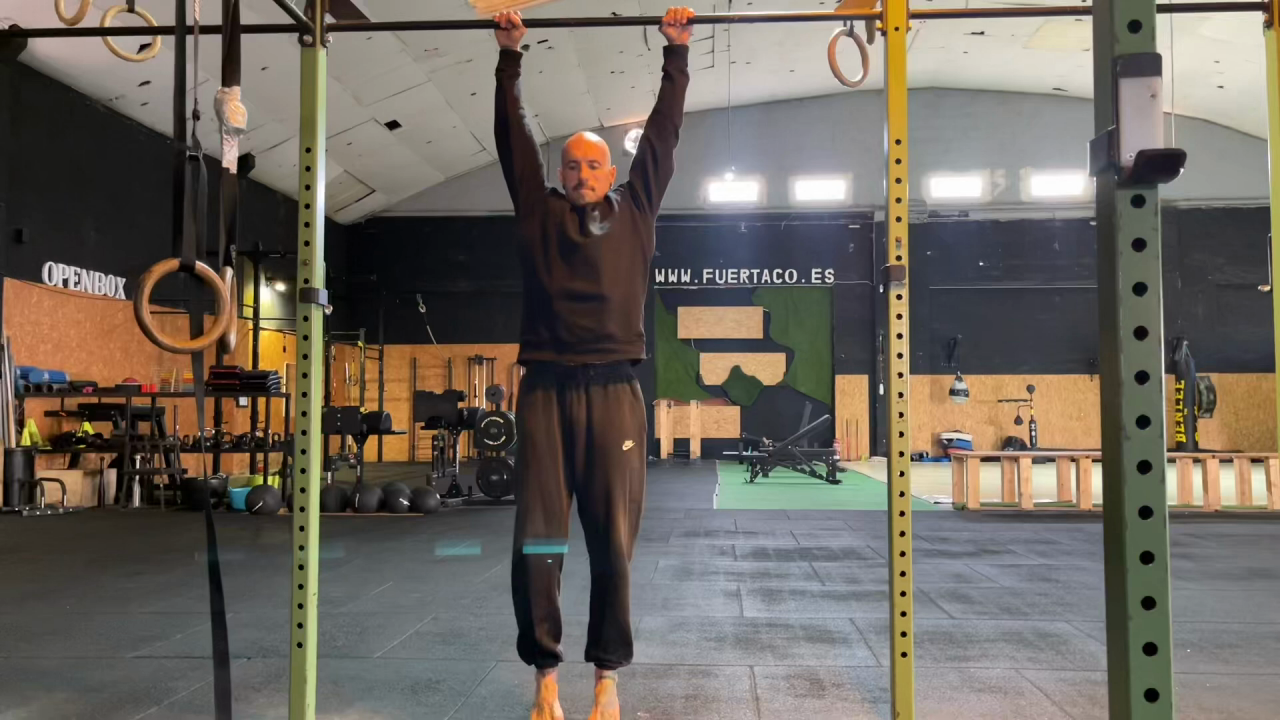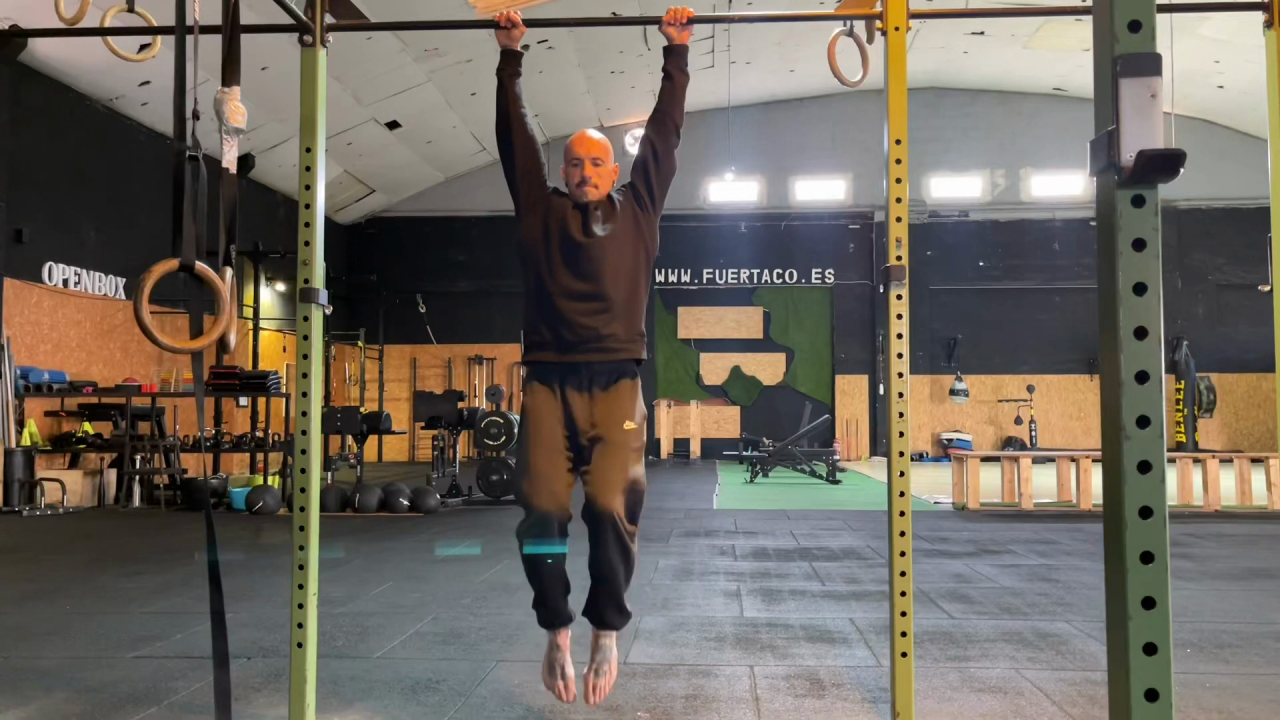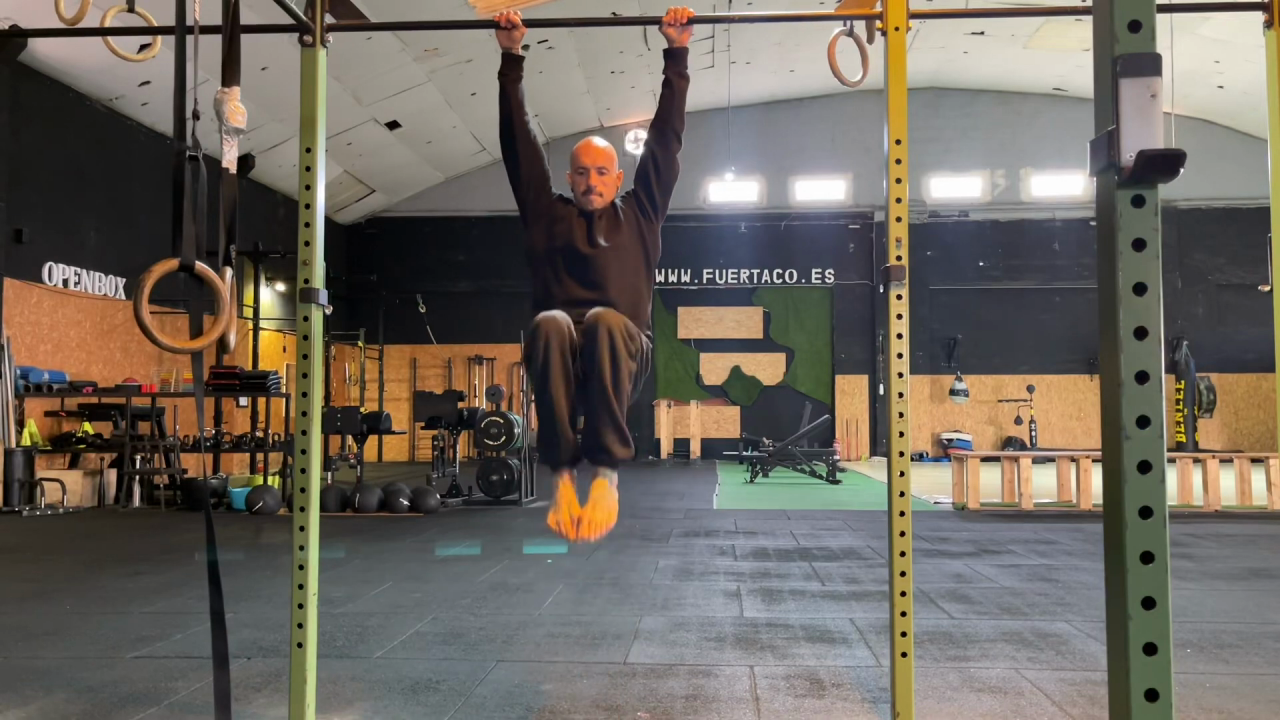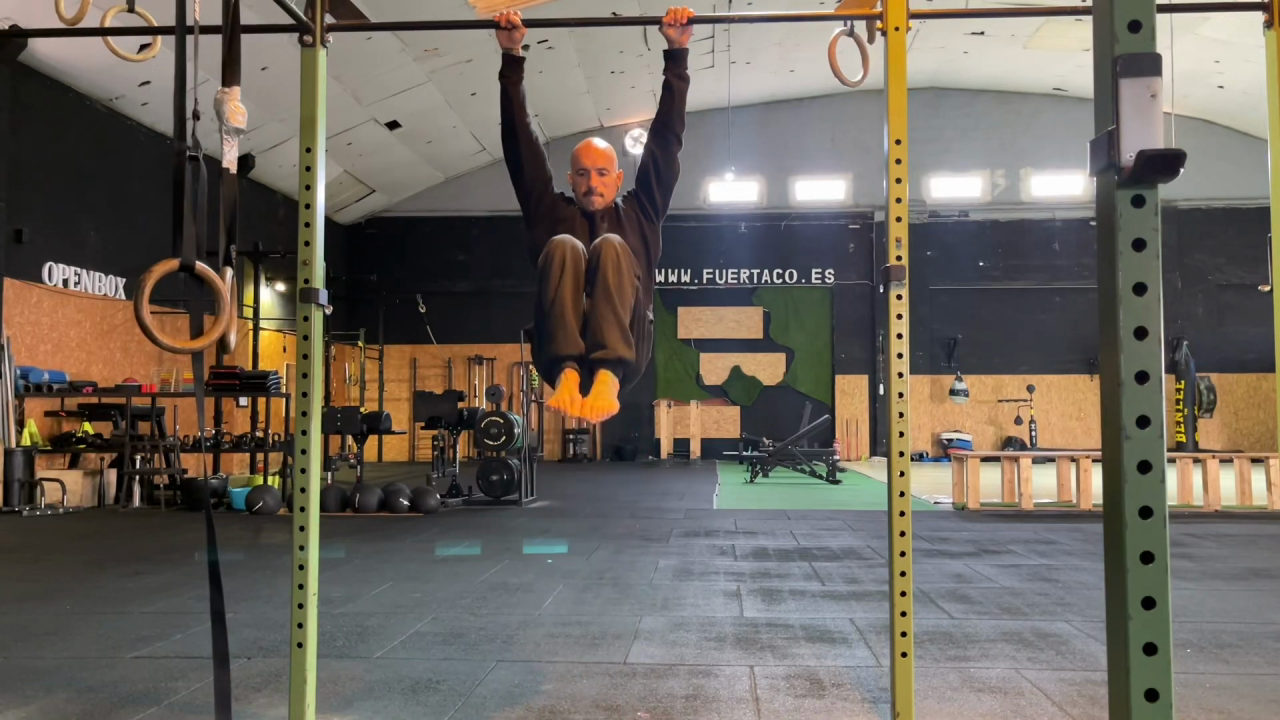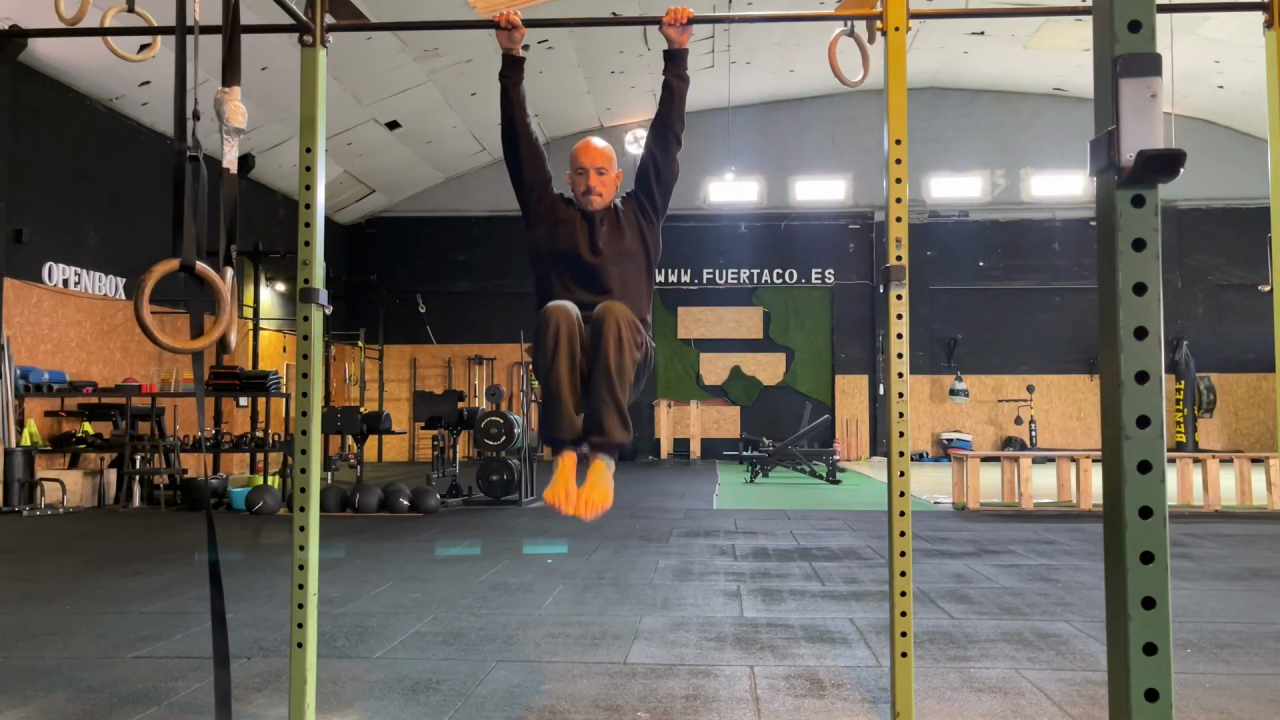
dt=0.3s
person 1, frame 1
left shoulder: (634, 210)
right shoulder: (539, 210)
left elbow: (662, 135)
right elbow: (513, 137)
left hip: (613, 391)
right hip: (547, 389)
left knee: (612, 543)
right knee: (538, 540)
person 1, frame 2
left shoulder: (636, 208)
right shoulder: (543, 209)
left elbow: (663, 135)
right elbow: (515, 138)
left hip: (616, 384)
right hip: (549, 382)
left knee: (609, 504)
right knee: (542, 508)
left ankle: (606, 629)
right ankle: (556, 628)
person 1, frame 3
left shoulder: (639, 215)
right shoulder: (547, 214)
left elbow: (665, 138)
right elbow: (517, 140)
left wrist: (677, 55)
right wrist: (510, 57)
left hip: (618, 340)
right hip: (560, 338)
left knee: (605, 323)
right knee: (550, 327)
left ankle: (605, 472)
right ankle: (563, 475)
person 1, frame 4
left shoulder: (639, 213)
right shoulder: (549, 213)
left elbow: (666, 139)
right elbow: (519, 141)
left wrist: (677, 54)
right wrist: (511, 56)
left hip: (626, 344)
right hip: (560, 350)
left knee: (611, 248)
right knee: (562, 248)
left ankle: (608, 373)
right ankle: (569, 371)
person 1, frame 5
left shoulder: (639, 214)
right shoulder: (549, 213)
left elbow: (665, 140)
right elbow: (520, 143)
left wrist: (677, 53)
right wrist: (512, 58)
left hip: (620, 364)
right hip: (567, 363)
left knee: (613, 314)
right knee: (559, 314)
left ankle: (603, 458)
right ankle: (566, 454)
